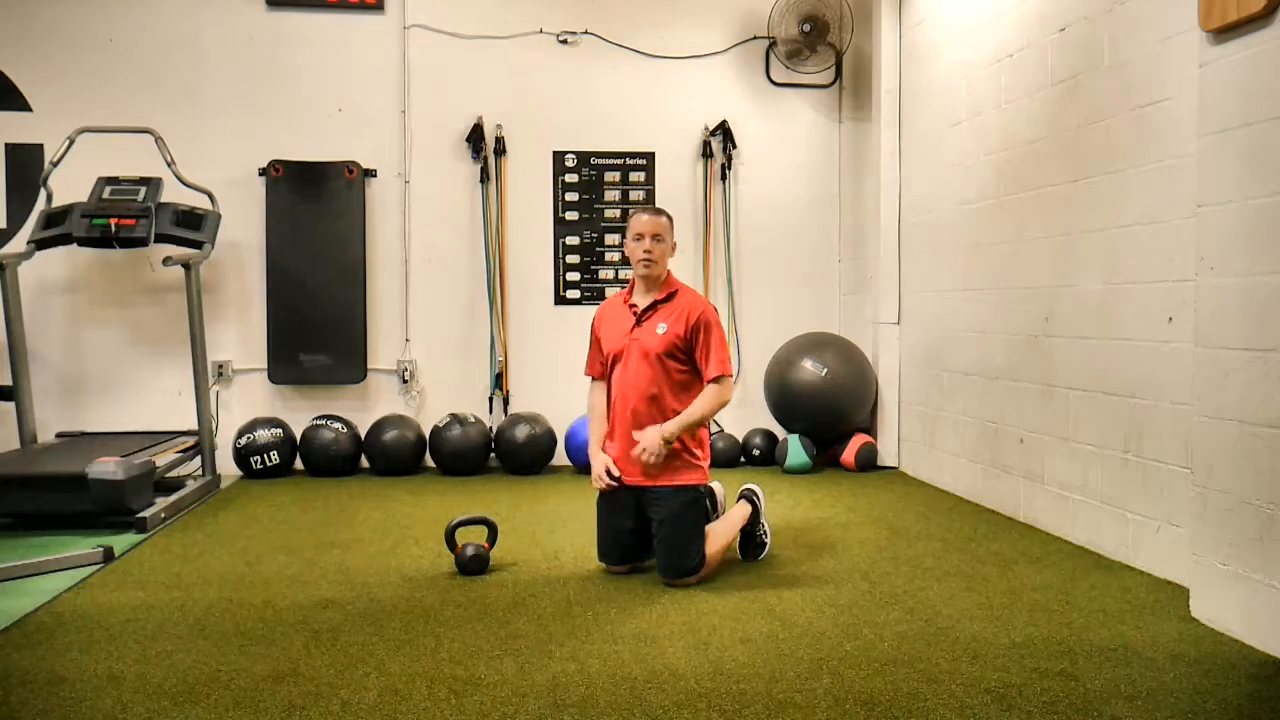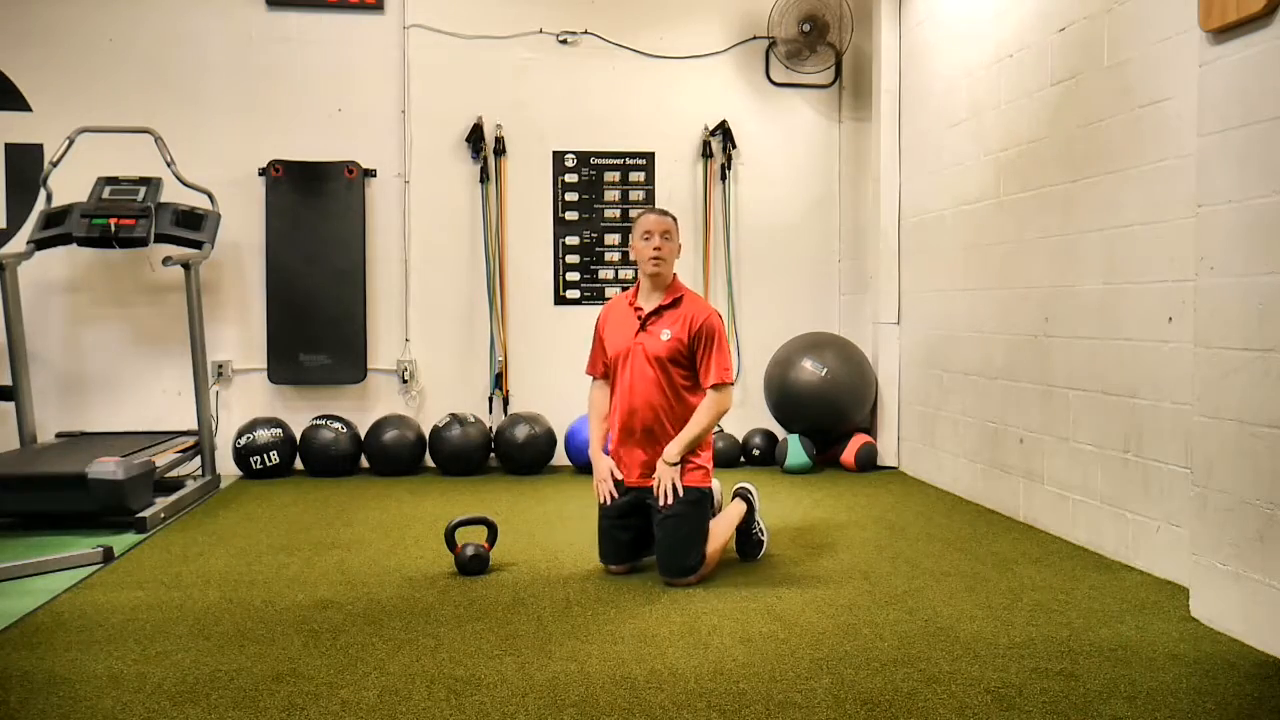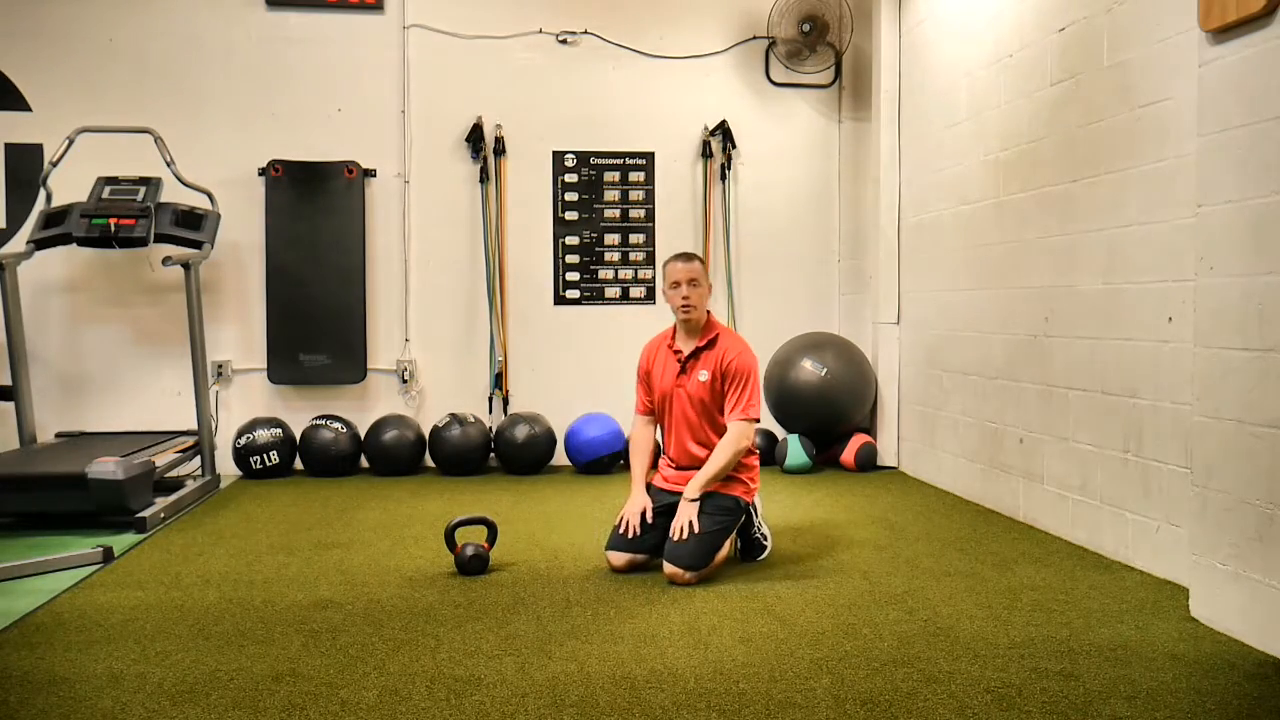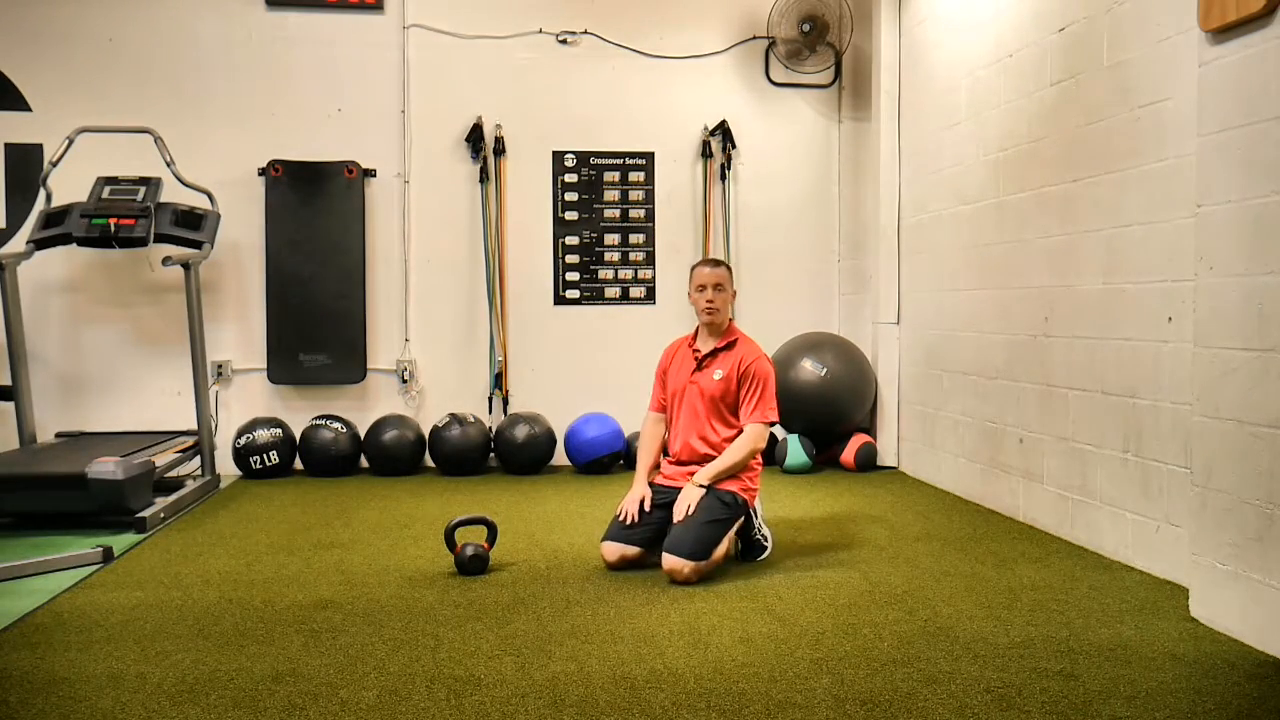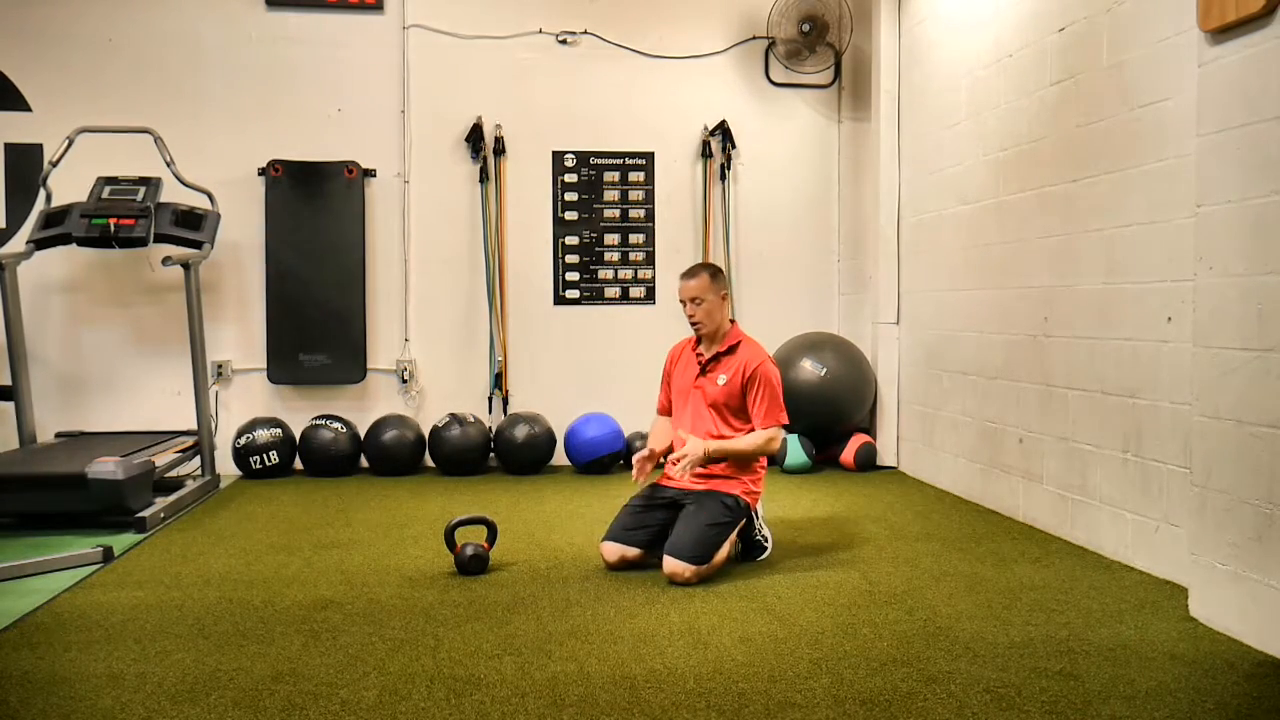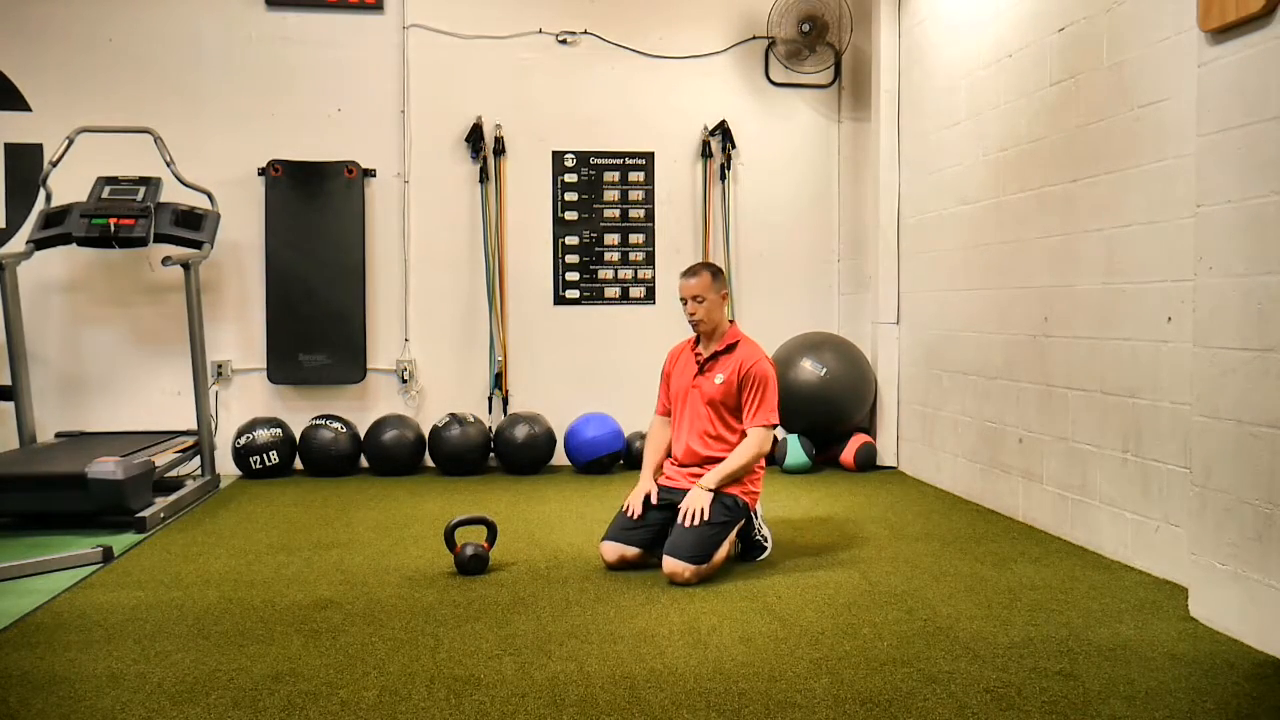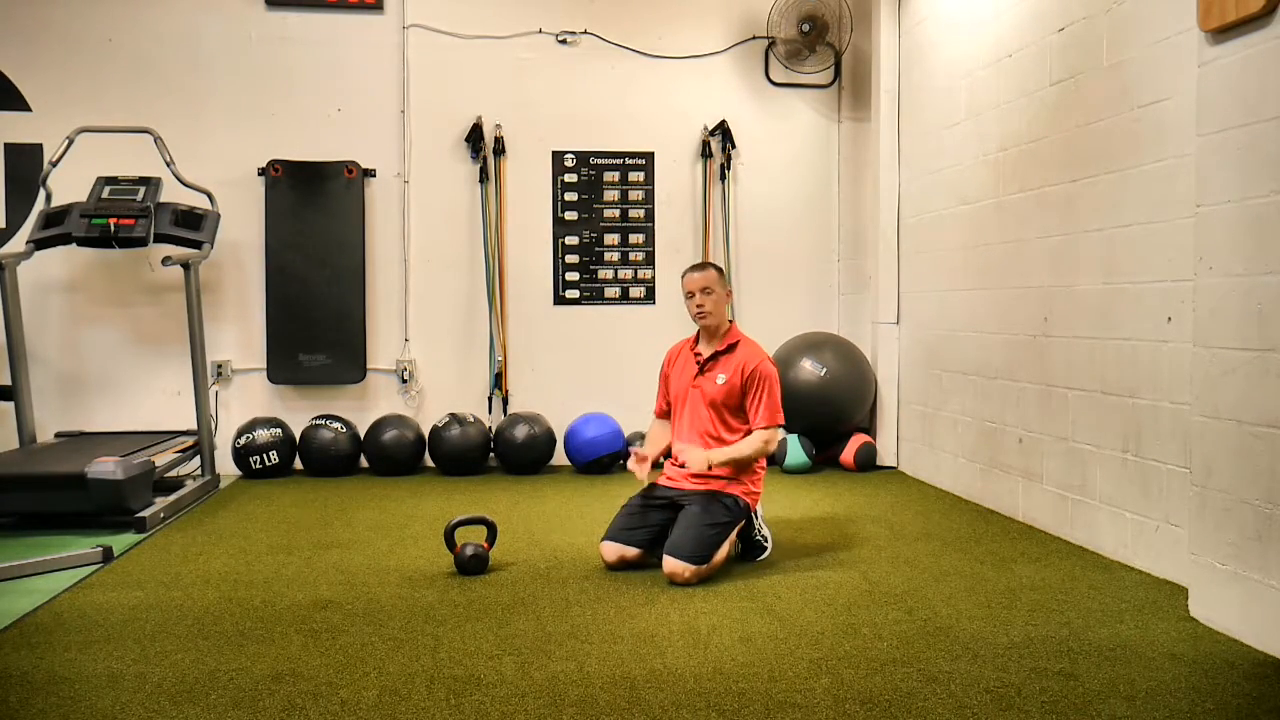
dt=0.7s
person 1, frame 1
left shoulder: (695, 310)
right shoulder: (606, 313)
left elbow: (721, 389)
left wrist: (667, 432)
right wrist: (596, 450)
left hip: (676, 467)
right hip: (621, 467)
left knee: (680, 575)
right knee: (617, 564)
left ankle: (745, 510)
right ankle: (703, 504)
person 1, frame 2
left shoulder: (700, 315)
right shoulder: (610, 313)
left elbow: (720, 397)
right elbow: (601, 385)
left wrist: (672, 454)
right wrist: (597, 452)
left hip: (679, 469)
right hip: (624, 468)
left knee: (680, 574)
right knee: (617, 565)
left ankle: (741, 509)
right ankle: (703, 504)
person 1, frame 3
left shoulder: (735, 353)
right shoulder: (652, 352)
left elbow: (740, 437)
right elbow: (643, 423)
left wrist: (693, 493)
right wrist: (638, 490)
left hip: (724, 482)
right hip: (669, 480)
left knee: (680, 570)
right knee: (619, 557)
left ankle: (739, 523)
right ankle: (686, 532)
person 1, frame 4
left shoulder: (751, 359)
right shoulder: (673, 353)
left elbow: (755, 438)
right elbow: (656, 421)
left wrist: (700, 481)
right wrist: (640, 481)
left hip: (724, 481)
right hip: (671, 478)
left knee: (680, 566)
right knee: (614, 553)
left ankle: (739, 527)
right ankle: (701, 531)
person 1, frame 5
left shoulder: (755, 362)
right shoulder: (677, 355)
left elbow: (771, 439)
left wrist: (708, 449)
right wrist: (654, 452)
left hip: (727, 484)
right hip: (675, 480)
left knee: (680, 569)
right knee: (614, 553)
left ankle: (740, 529)
right ankle: (702, 532)
person 1, frame 6
left shoulder: (752, 361)
right shoulder: (677, 355)
left elbow: (760, 441)
left wrist: (706, 486)
right wrist: (647, 476)
left hip: (725, 486)
right hip: (674, 481)
left knee: (680, 569)
right knee: (614, 553)
left ankle: (739, 532)
right ankle: (715, 534)
person 1, frame 7
left shoulder: (753, 362)
right shoulder: (675, 356)
left elbow: (767, 440)
left wrist: (711, 459)
right wrist: (647, 454)
left hip: (727, 484)
right hip: (675, 480)
left knee: (680, 569)
right knee: (614, 553)
left ankle: (739, 530)
right ankle: (715, 533)
